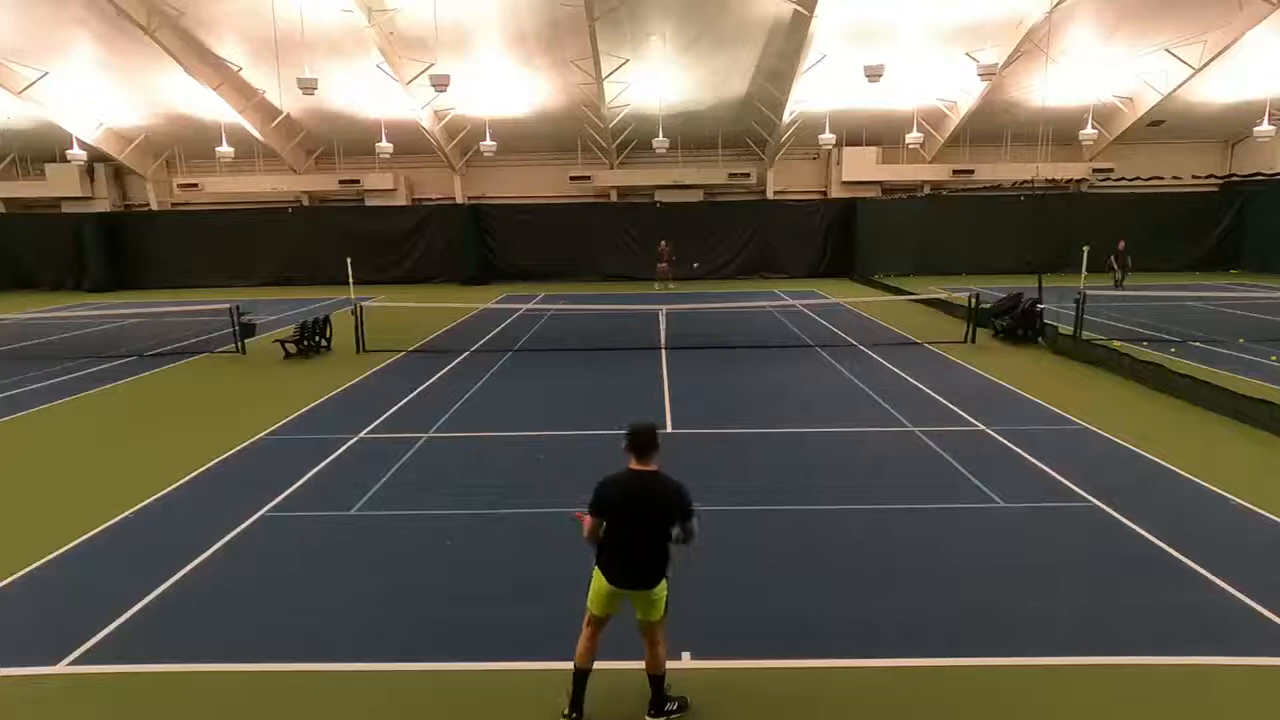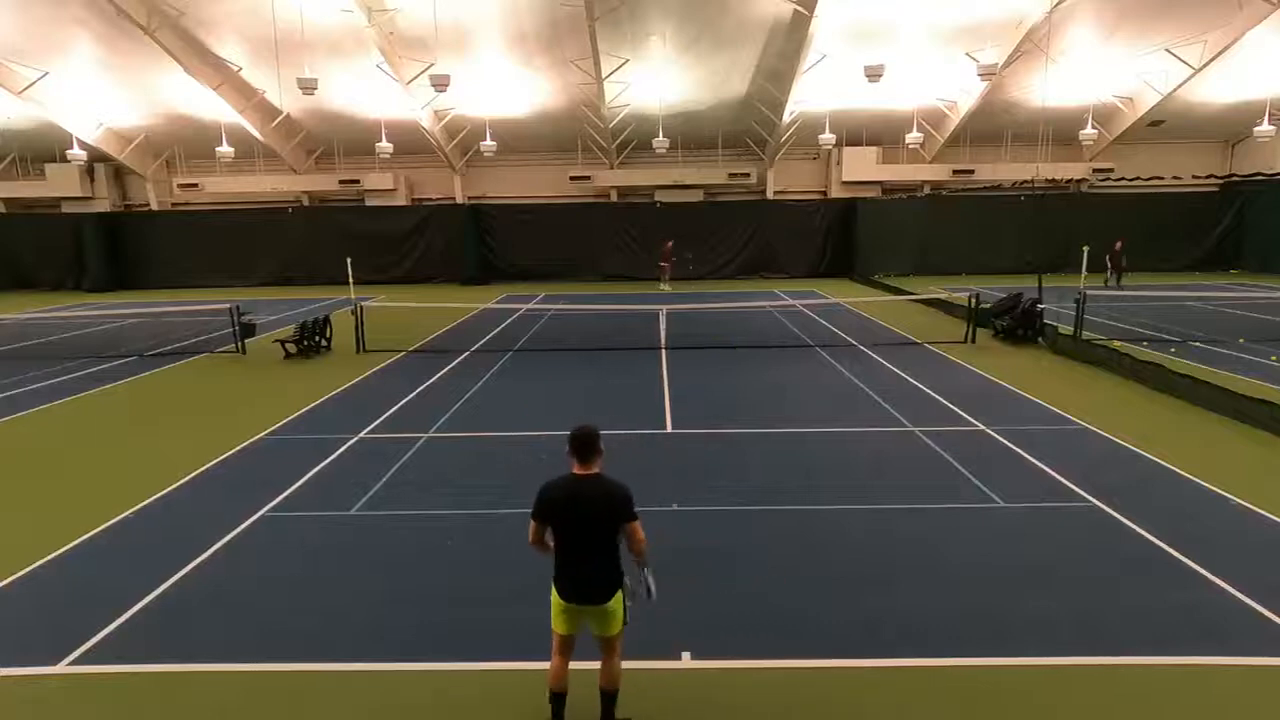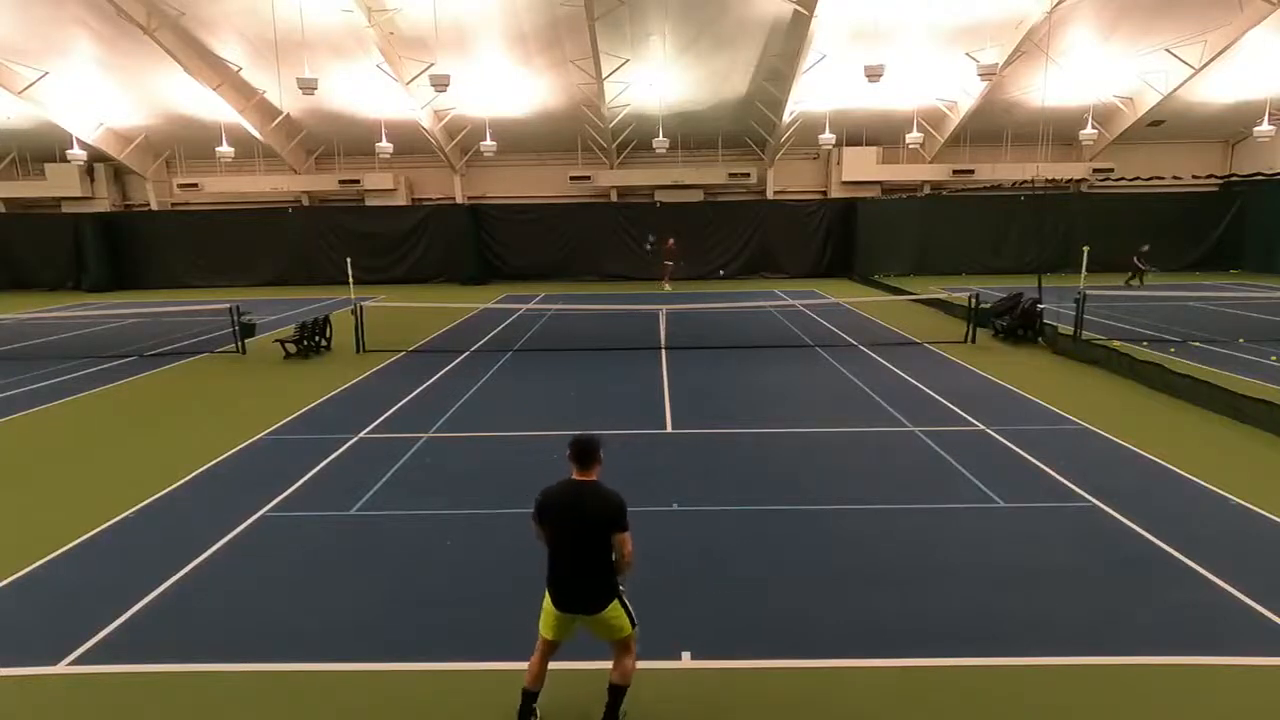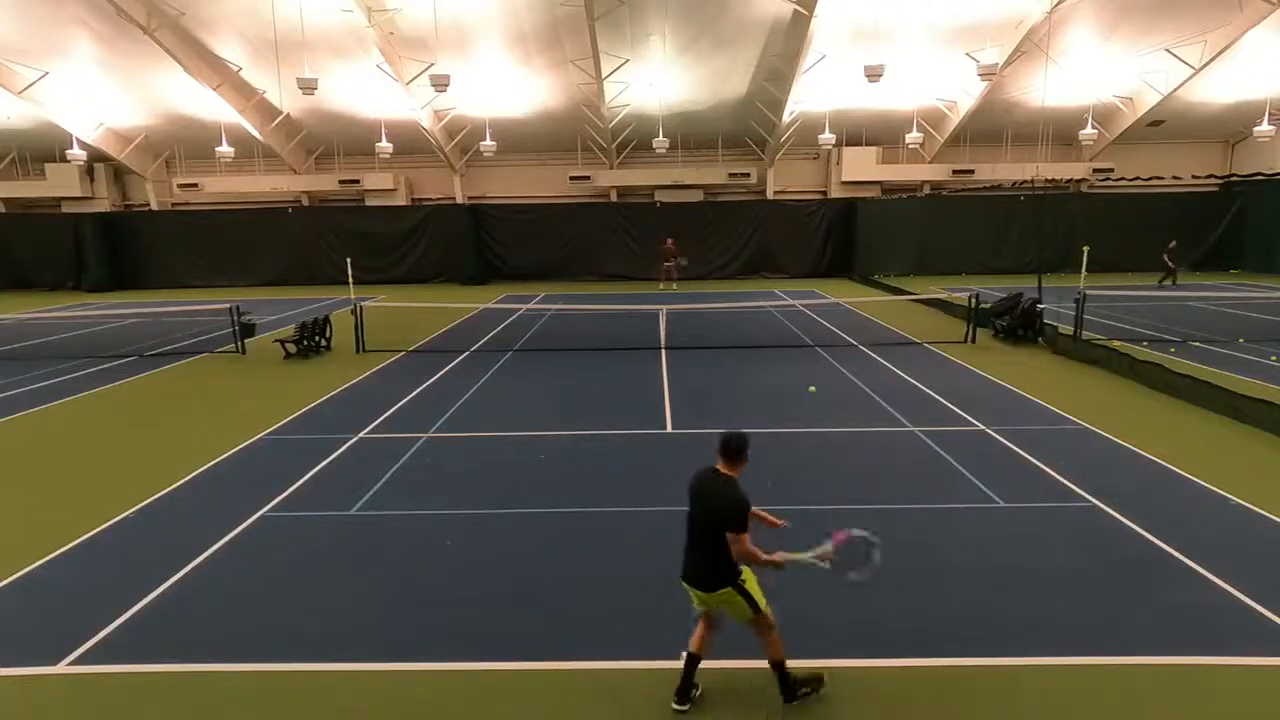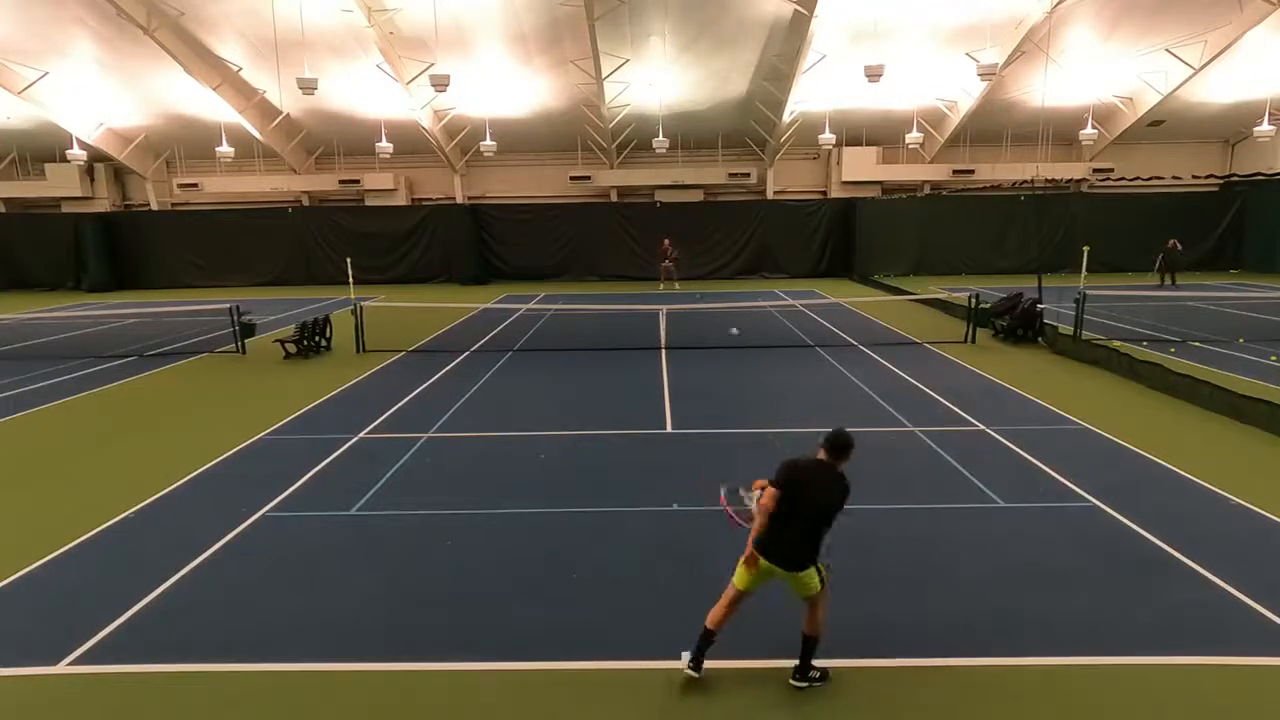
dt=0.7s
person 1, frame 1
left shoulder: (608, 486)
right shoulder: (674, 491)
left elbow: (590, 534)
right elbow: (688, 534)
right wrist: (673, 537)
left hip: (609, 573)
right hip: (651, 578)
left knee: (591, 631)
right knee: (654, 639)
person 1, frame 2
left shoulder: (550, 491)
right shoulder: (617, 493)
left elbow: (535, 539)
right elbow: (638, 543)
right wrist: (641, 560)
left hip: (566, 587)
right hip: (607, 588)
left knee: (561, 654)
right knee: (611, 653)
person 1, frame 3
left shoulder: (548, 497)
right shoulder: (612, 501)
right elbow: (625, 555)
right wrist: (616, 573)
left hip: (559, 593)
right hip: (600, 596)
left knee: (543, 652)
right knee: (627, 650)
person 1, frame 4
left shoulder: (700, 478)
right shoulder: (734, 499)
right elbow: (741, 553)
left wrist: (760, 514)
right wrist: (770, 560)
left hip: (691, 575)
right hip: (722, 580)
left knee: (707, 622)
right knee: (766, 626)
left ankle: (684, 692)
right ankle: (790, 689)
person 1, frame 5
left shoulder: (794, 466)
right shoulder: (842, 488)
left elbow: (766, 504)
left wrist: (752, 542)
left hip: (763, 550)
right hip: (800, 561)
left knee: (730, 600)
right knee: (817, 602)
left ankle: (696, 661)
right ankle: (803, 670)
